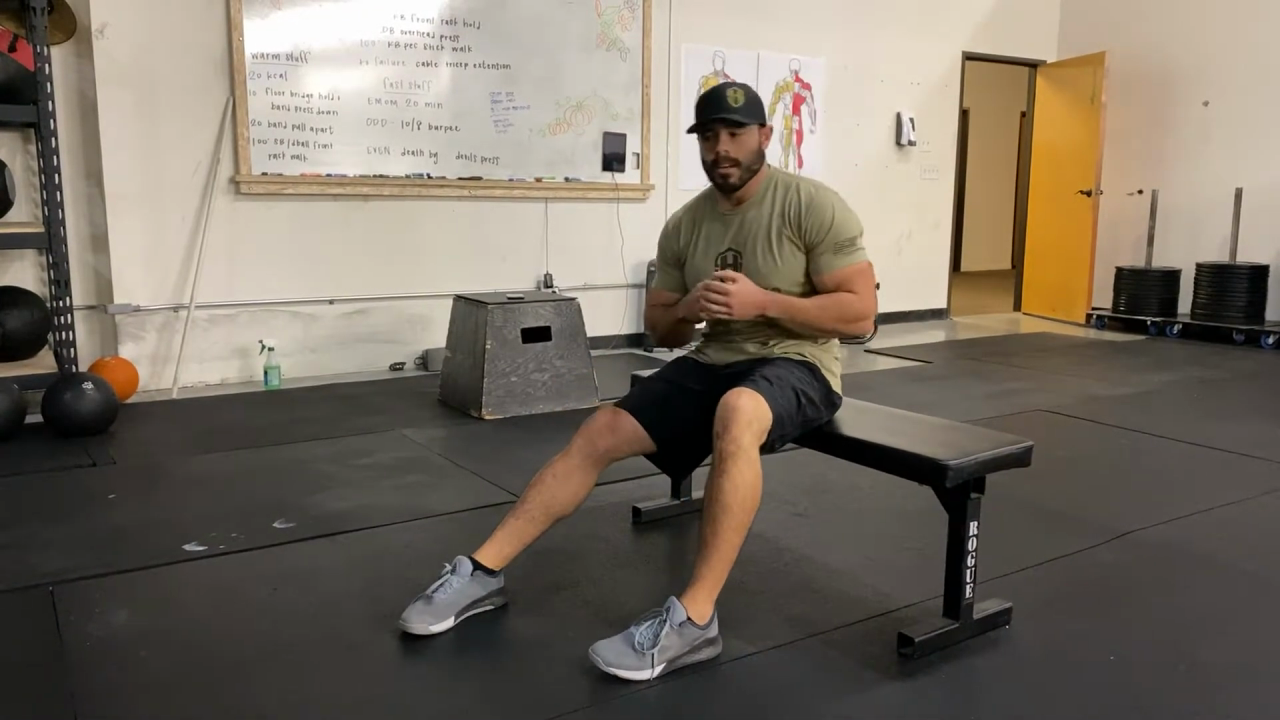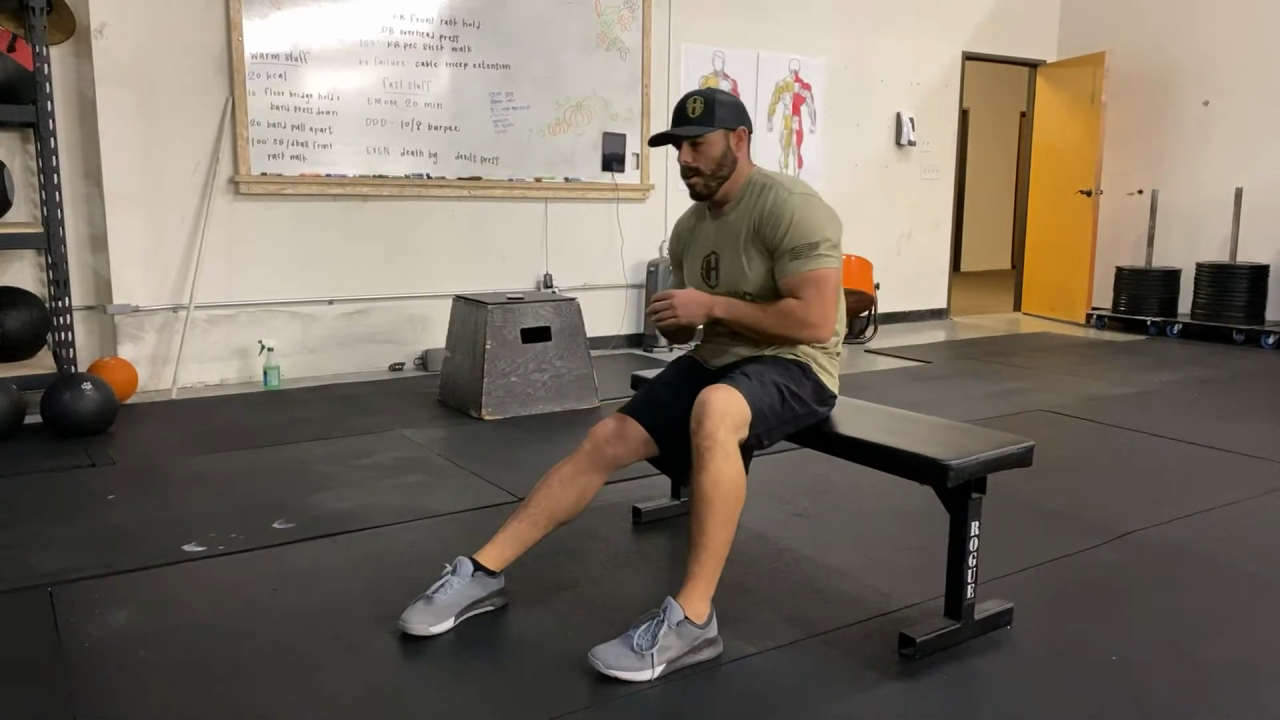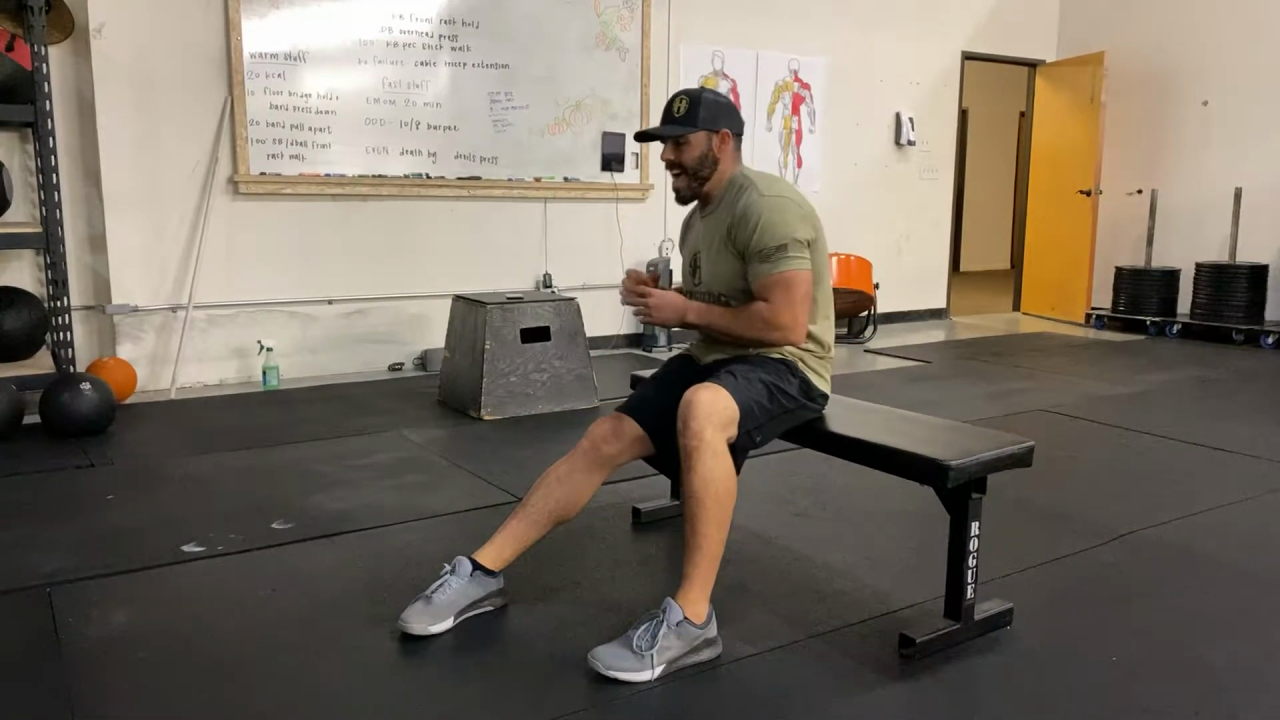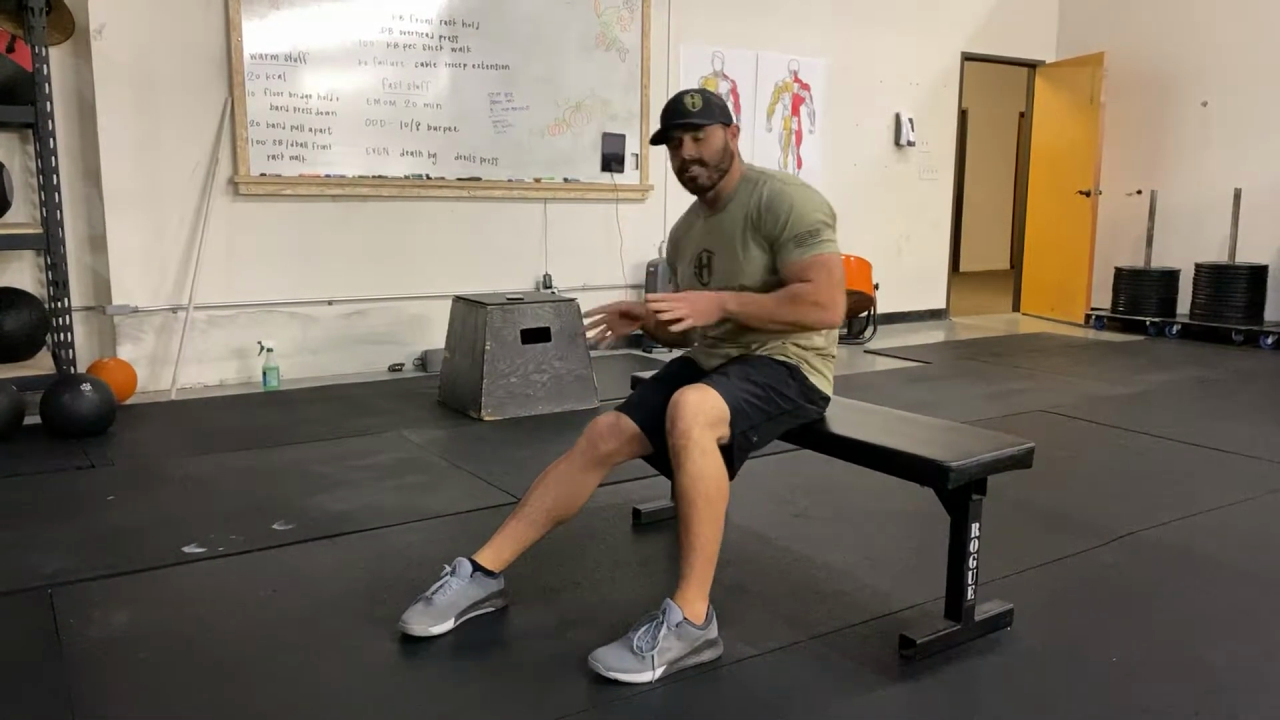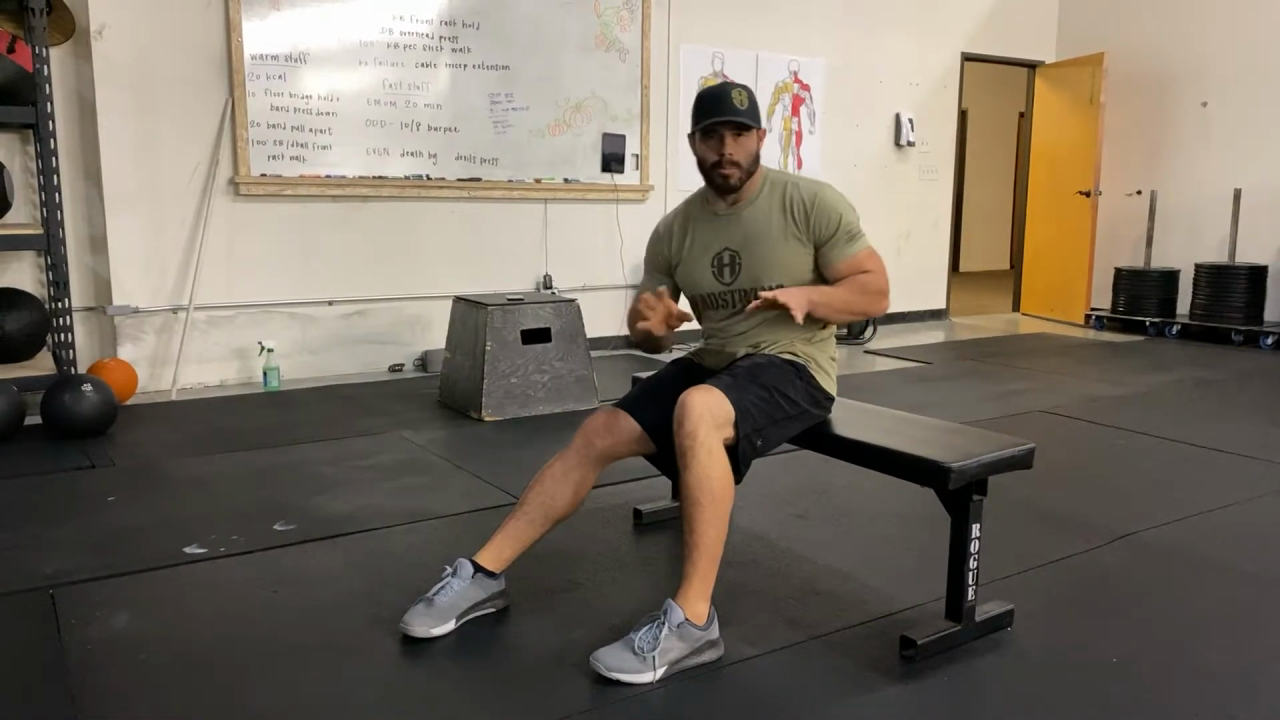
dt=0.3s
person 1, frame 1
left shoulder: (814, 206)
right shoulder: (684, 225)
left elbow: (860, 314)
right elbow: (659, 327)
left wrist: (762, 301)
right wrist: (682, 314)
left hip: (796, 365)
right hip: (713, 361)
left knee: (735, 414)
right knee: (599, 433)
left ankle: (694, 619)
right ankle: (480, 572)
person 1, frame 2
left shoulder: (789, 207)
right shoulder: (690, 226)
left elbow: (816, 322)
right elbow: (678, 327)
left wrist: (711, 305)
right wrist: (676, 316)
left hip: (792, 366)
right hip: (714, 360)
left knee: (714, 411)
right knee: (605, 440)
left ankle: (691, 617)
right ankle: (481, 573)
person 1, frame 3
left shoulder: (765, 207)
right shoulder: (698, 219)
left elbow: (783, 325)
left wrist: (685, 310)
right wrist: (661, 301)
left hip: (785, 367)
right hip: (715, 361)
left knee: (699, 410)
right knee: (603, 440)
left ankle: (691, 619)
right ankle: (479, 573)
person 1, frame 4
left shoulder: (785, 200)
right shoulder: (687, 227)
left elbow: (824, 307)
left wrist: (719, 302)
right wrist: (646, 318)
left hip: (787, 367)
right hip: (714, 361)
left knee: (689, 409)
right knee: (601, 436)
left ankle: (690, 619)
right ankle: (480, 574)
person 1, frame 5
left shoulder: (812, 203)
right shoulder: (676, 227)
left elbow: (875, 292)
right elbow: (643, 331)
left wrist: (806, 296)
right wrist: (649, 319)
left hip: (791, 367)
right hip: (711, 362)
left knee: (697, 411)
right knee: (597, 434)
left ankle: (692, 620)
right ankle: (481, 576)
